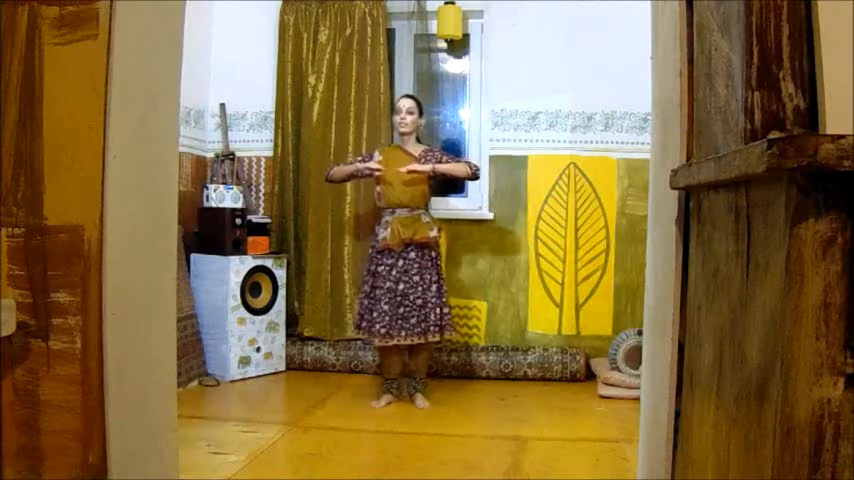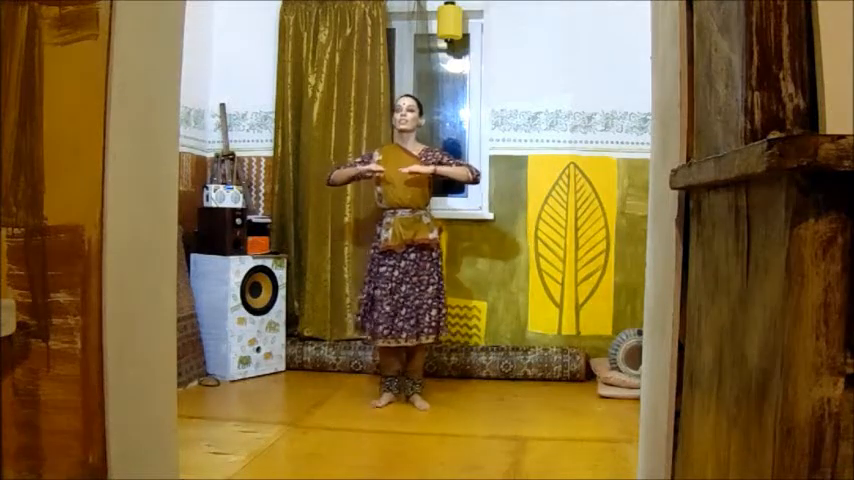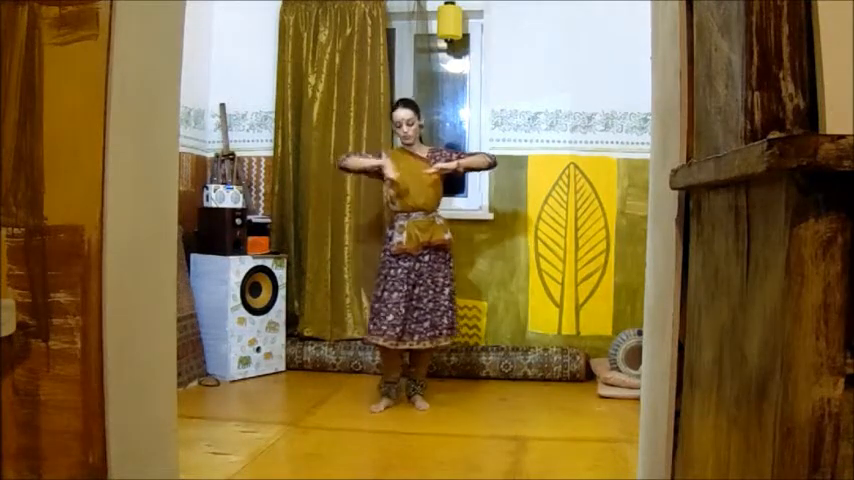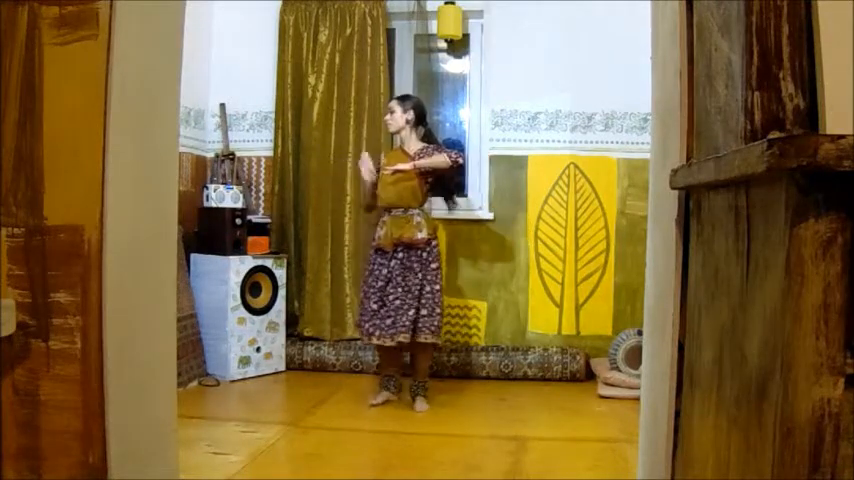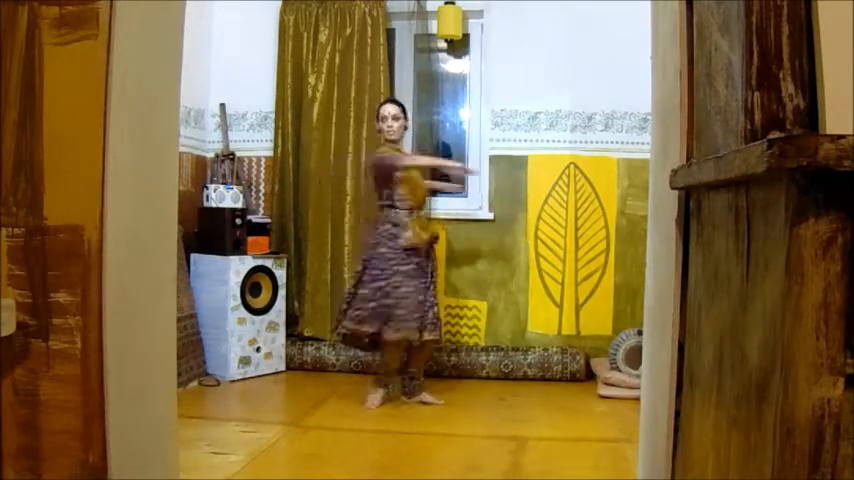
dt=1s
person 1, frame 1
left shoulder: (431, 156)
right shoulder: (379, 156)
left elbow: (473, 171)
right elbow: (331, 175)
left wrist: (429, 168)
right wrist: (361, 167)
left hip: (420, 239)
right hip: (387, 238)
left knee: (420, 312)
right knee: (383, 313)
left ankle: (417, 387)
right ankle: (391, 387)
person 1, frame 2
left shoulder: (431, 156)
right shoulder: (378, 156)
left elbow: (473, 175)
right elbow: (332, 179)
left wrist: (431, 169)
right wrist: (361, 169)
left hip: (421, 238)
right hip: (388, 237)
left knee: (420, 314)
right knee: (384, 313)
left ankle: (414, 387)
right ankle: (389, 386)
person 1, frame 3
left shoulder: (439, 155)
right shoulder: (386, 159)
left elbow: (489, 160)
right elbow: (344, 162)
left wrist: (454, 165)
right wrist: (380, 164)
left hip: (433, 242)
right hip: (399, 242)
left knee: (429, 318)
right knee: (390, 317)
left ankle: (416, 388)
right ankle: (388, 390)
person 1, frame 4
left shoulder: (428, 153)
right shoulder: (385, 158)
left elbow: (455, 159)
right elbow: (372, 204)
left wrist: (410, 166)
right wrist: (368, 179)
left hip: (417, 239)
right hip: (385, 238)
left knee: (418, 316)
right knee: (381, 313)
left ankle: (419, 390)
right ankle: (389, 384)
person 1, frame 5
left shoulder: (413, 161)
right shoulder: (381, 158)
right elbow: (392, 163)
left wrist: (439, 185)
right wrist: (441, 163)
left hip: (416, 240)
right hip: (392, 238)
left knee: (424, 317)
right knee: (398, 314)
left ankle: (413, 386)
right ankle: (383, 383)
